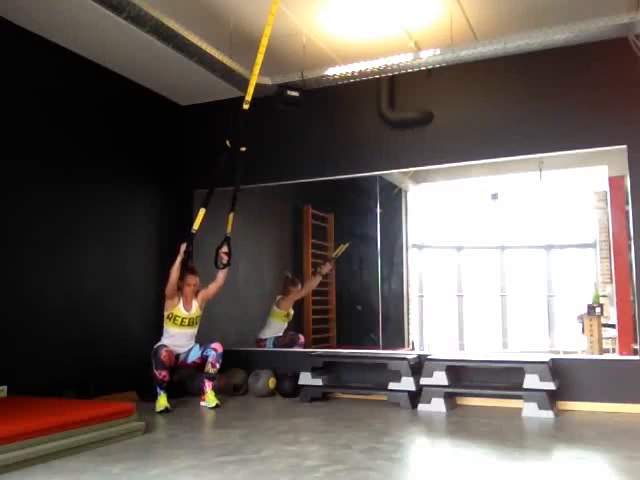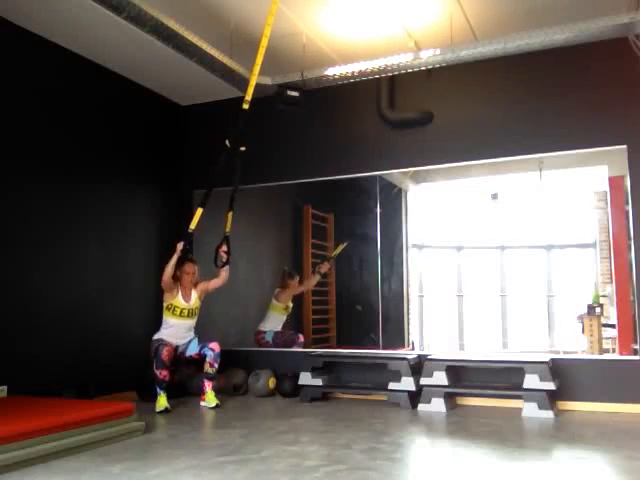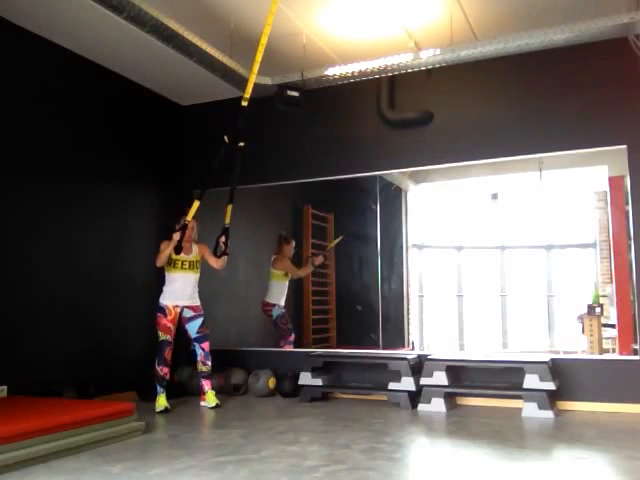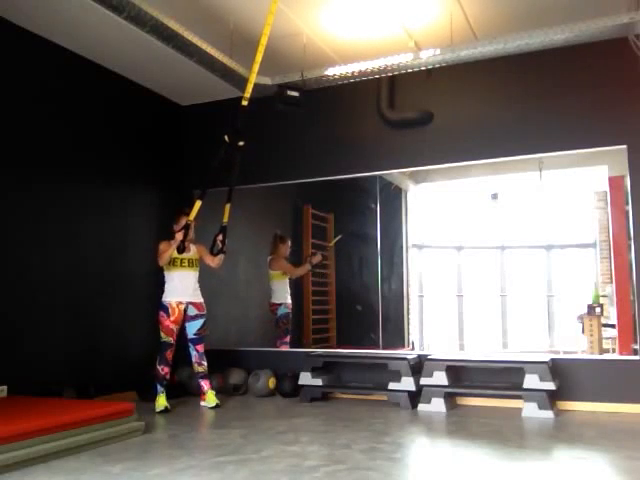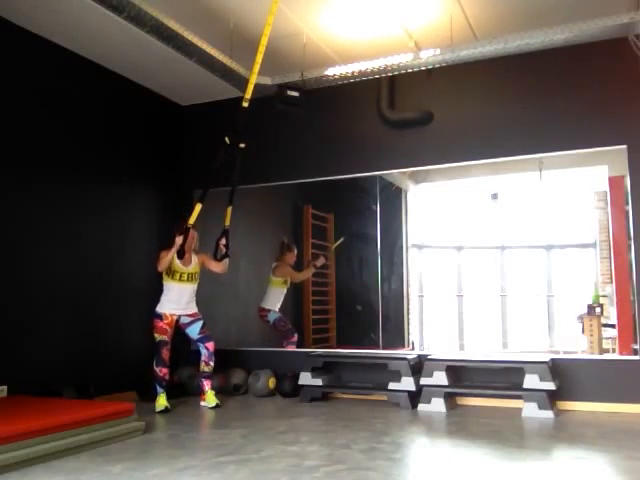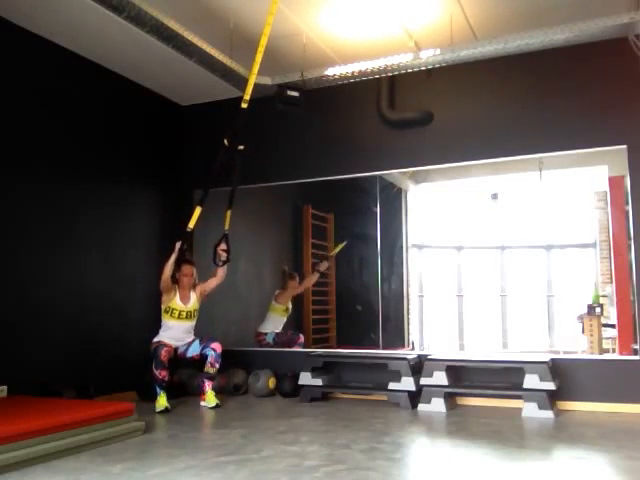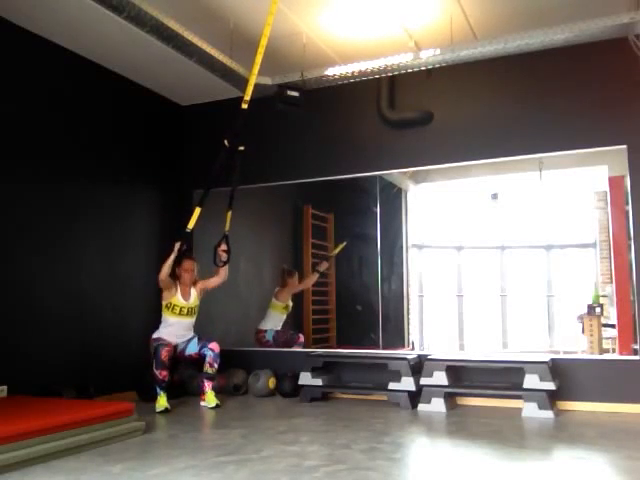
dt=0.5s
person 1, frame 1
left shoulder: (200, 299)
right shoulder: (172, 300)
left elbow: (218, 282)
right elbow: (172, 280)
left wrist: (224, 261)
right wrist: (180, 256)
left hip: (188, 351)
right hip: (168, 351)
left knee: (215, 348)
right knee: (161, 353)
left ankle: (207, 394)
right ankle: (161, 396)
person 1, frame 2
left shoulder: (199, 290)
right shoulder: (171, 291)
left elbow: (221, 280)
right elbow: (165, 278)
left wrist: (224, 259)
right wrist: (177, 254)
left hip: (187, 342)
right hip: (165, 340)
left knee: (213, 348)
right knee: (163, 352)
left ankle: (207, 394)
right ankle: (161, 396)
person 1, frame 3
left shoulder: (200, 248)
right shoulder: (167, 245)
left elbow: (219, 265)
right elbow: (159, 262)
right wrist: (173, 243)
left hip: (192, 305)
right hip: (169, 304)
left knee: (203, 345)
right knee: (165, 347)
left ankle: (207, 393)
right ankle: (161, 395)
person 1, frame 4
left shoulder: (198, 248)
right shoulder: (166, 245)
left elbow: (215, 263)
right elbow: (161, 262)
right wrist: (176, 242)
left hip: (195, 302)
right hip: (172, 303)
left knee: (197, 347)
right knee: (167, 347)
left ankle: (206, 393)
right ankle: (161, 396)
person 1, frame 5
left shoulder: (200, 258)
right shoulder: (168, 254)
left elbow: (221, 269)
right elbow: (160, 267)
left wrist: (224, 251)
right wrist: (175, 248)
left hip: (189, 313)
right hip: (165, 313)
left knee: (208, 345)
right knee: (163, 350)
left ankle: (206, 393)
right ankle: (161, 396)
person 1, frame 6
left shoulder: (198, 292)
right shoulder: (169, 293)
left elbow: (219, 278)
right elbow: (164, 278)
left wrist: (223, 257)
right wrist: (175, 254)
left hip: (187, 343)
right hip: (165, 341)
left knee: (215, 347)
right knee: (161, 352)
left ankle: (207, 393)
right ankle: (161, 396)
person 1, frame 7
left shoulder: (198, 288)
right shoulder: (169, 288)
left elbow: (221, 278)
right elbow: (161, 278)
left wrist: (224, 258)
right wrist: (174, 254)
left hip: (186, 340)
right hip: (164, 338)
left knee: (213, 348)
right knee: (162, 352)
left ankle: (207, 394)
right ankle: (161, 396)
